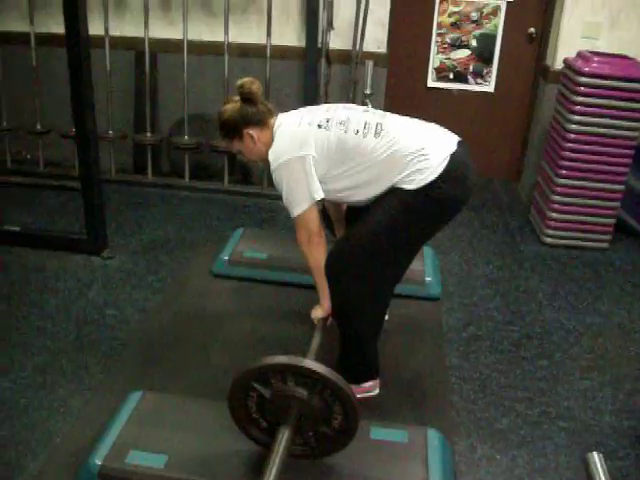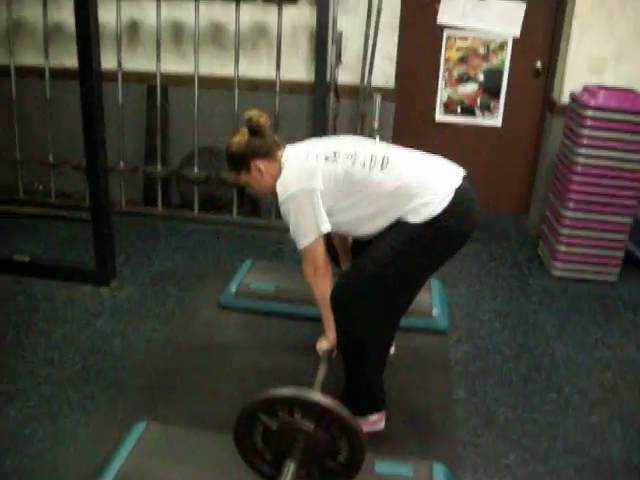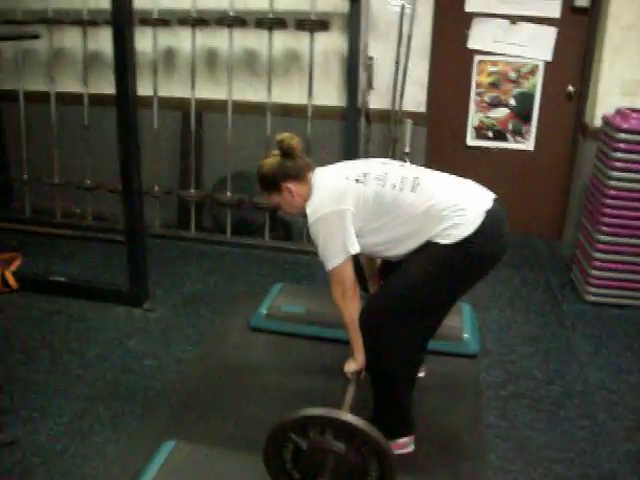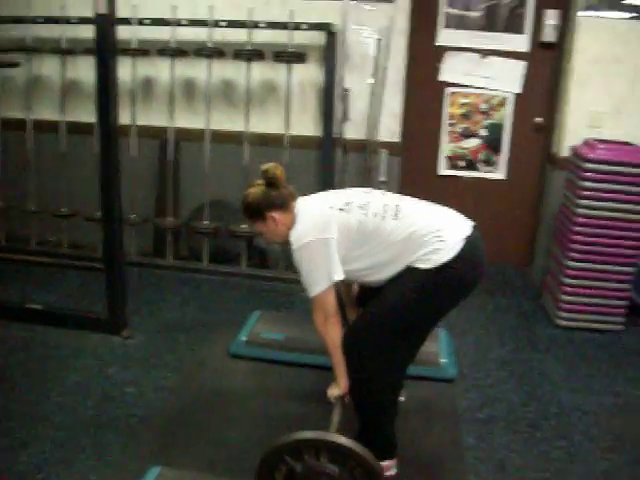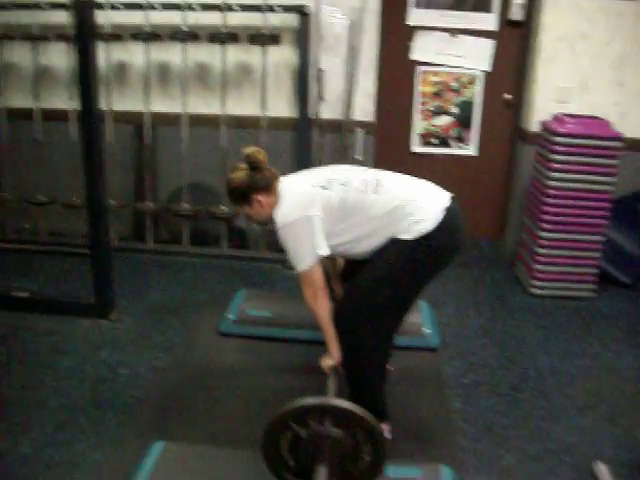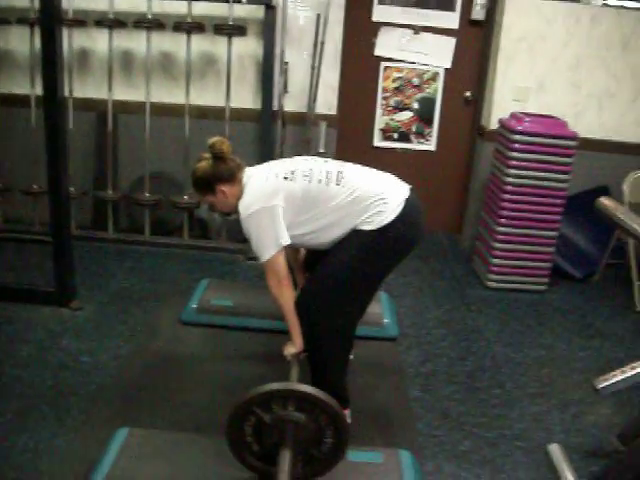
dt=0.3s
person 1, frame 1
left shoulder: (286, 153)
right shoulder: (299, 124)
left elbow: (310, 236)
right elbow: (334, 181)
left wrist: (325, 301)
right wrist: (343, 237)
left hip: (435, 181)
right hip: (444, 153)
left knee: (347, 265)
right knee: (359, 231)
left ankle: (360, 376)
right ankle: (368, 306)
person 1, frame 2
left shoulder: (294, 186)
right shoulder: (306, 157)
left elbow: (316, 268)
right elbow: (340, 214)
left wrist: (331, 332)
right wrist: (349, 268)
left hip: (439, 214)
right hip: (449, 187)
left knee: (352, 297)
right knee: (365, 265)
left ankle: (365, 409)
right ankle: (376, 338)
person 1, frame 3
left shoulder: (324, 207)
right shoulder: (336, 179)
left elbow: (344, 289)
right elbow: (367, 240)
left wrist: (358, 354)
right wrist: (376, 289)
left hip: (469, 236)
right hip: (479, 210)
left knee: (380, 319)
right knee: (394, 283)
left ankle: (394, 432)
right ankle: (404, 361)
person 1, frame 4
left shoulder: (307, 236)
right shoulder: (316, 208)
left elbow: (326, 316)
right elbow: (344, 269)
left wrist: (342, 379)
right wrist: (354, 315)
left hip: (449, 262)
right hip: (455, 236)
left knee: (363, 343)
right knee: (371, 308)
left ankle: (379, 454)
right ankle: (386, 386)
person 1, frame 5
left shoulder: (291, 214)
right shoulder: (300, 187)
left elbow: (314, 290)
right elbow: (329, 242)
left wrist: (334, 350)
right wrist: (340, 291)
left hip: (428, 231)
right hip: (433, 208)
left knee: (354, 315)
right knee: (355, 280)
left ankle: (370, 419)
right ankle: (372, 357)
person 1, frame 6
left shoulder: (254, 205)
right shoulder: (263, 178)
left elbow: (278, 279)
right elbow: (291, 235)
left wrist: (296, 338)
right wrist: (302, 283)
left hip: (389, 223)
right hip: (394, 199)
left knee: (317, 303)
right knee: (318, 269)
right ankle: (336, 345)
